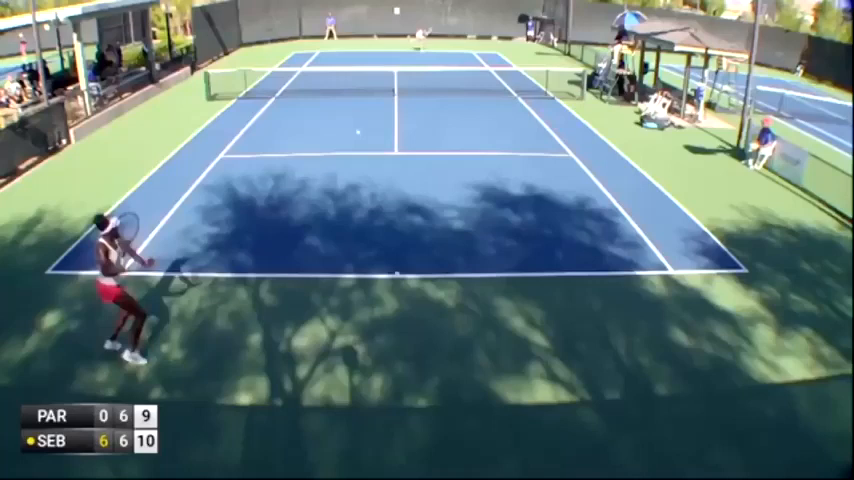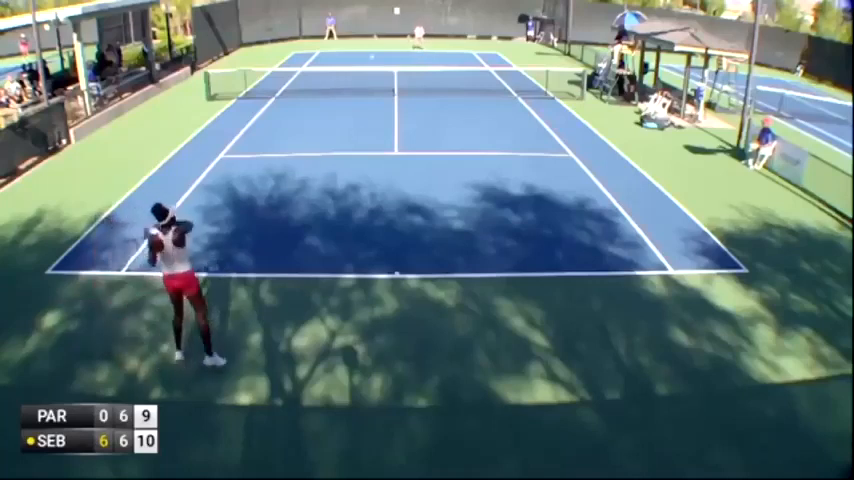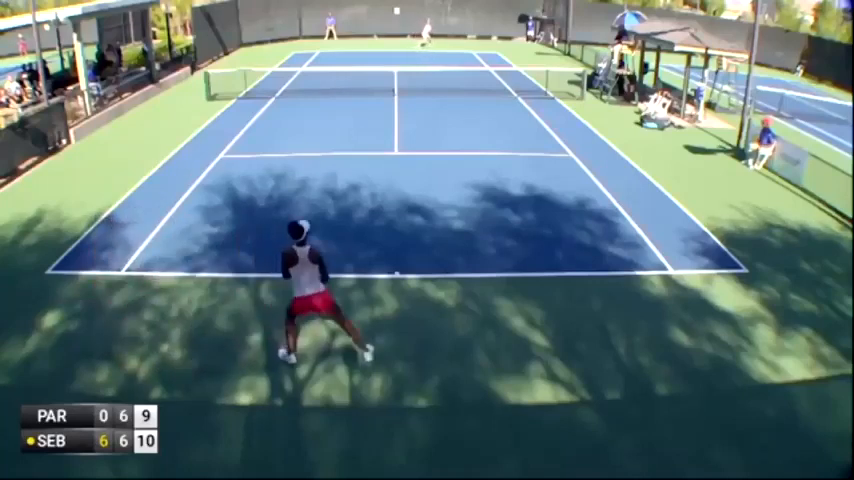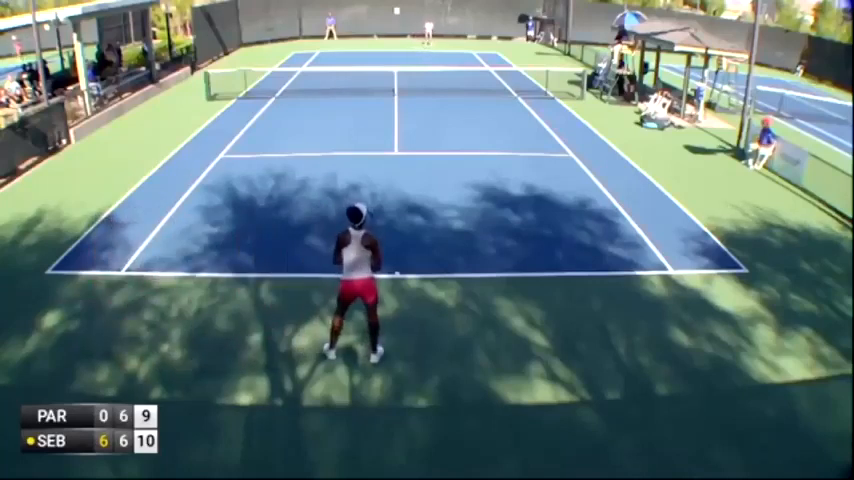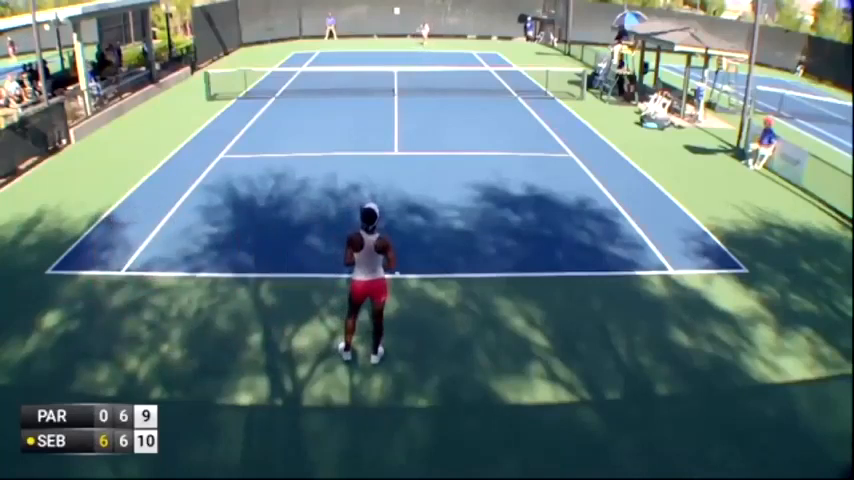
dt=0.7s
person 1, frame 1
left shoulder: (116, 238)
right shoulder: (101, 247)
left elbow: (130, 250)
right elbow: (106, 272)
left wrist: (143, 262)
left hip: (112, 284)
right hip: (108, 287)
left knee: (128, 310)
right knee: (141, 314)
left ankle: (112, 341)
right ankle: (132, 352)
person 1, frame 2
left shoulder: (154, 238)
right shoulder: (179, 232)
left elbow: (152, 263)
right elbow: (189, 225)
right wrist: (175, 222)
left hip: (169, 279)
right hip: (186, 278)
left knee: (178, 313)
right knee: (201, 314)
left ankle: (178, 351)
right ankle: (210, 356)
person 1, frame 3
left shoulder: (287, 254)
right shoulder: (315, 253)
left elbow: (286, 275)
right elbow: (325, 278)
left hip: (302, 299)
right hip: (321, 296)
left knee: (290, 318)
right knee: (343, 320)
left ankle: (290, 353)
right ankle: (365, 351)
person 1, frame 4
left shoulder: (342, 237)
right shoulder: (370, 239)
left elbow: (336, 260)
right elbow: (377, 265)
left hip: (348, 283)
right hip: (367, 282)
left knee: (339, 314)
right knee: (372, 316)
left ankle: (331, 349)
right ankle: (374, 352)
person 1, frame 5
left shoulder: (353, 239)
right shoulder: (383, 242)
left elbow: (348, 262)
right elbow: (392, 265)
left hip: (358, 283)
right hip: (377, 283)
left knee: (351, 315)
right knee: (377, 318)
left ankle: (347, 349)
right ankle: (375, 353)
